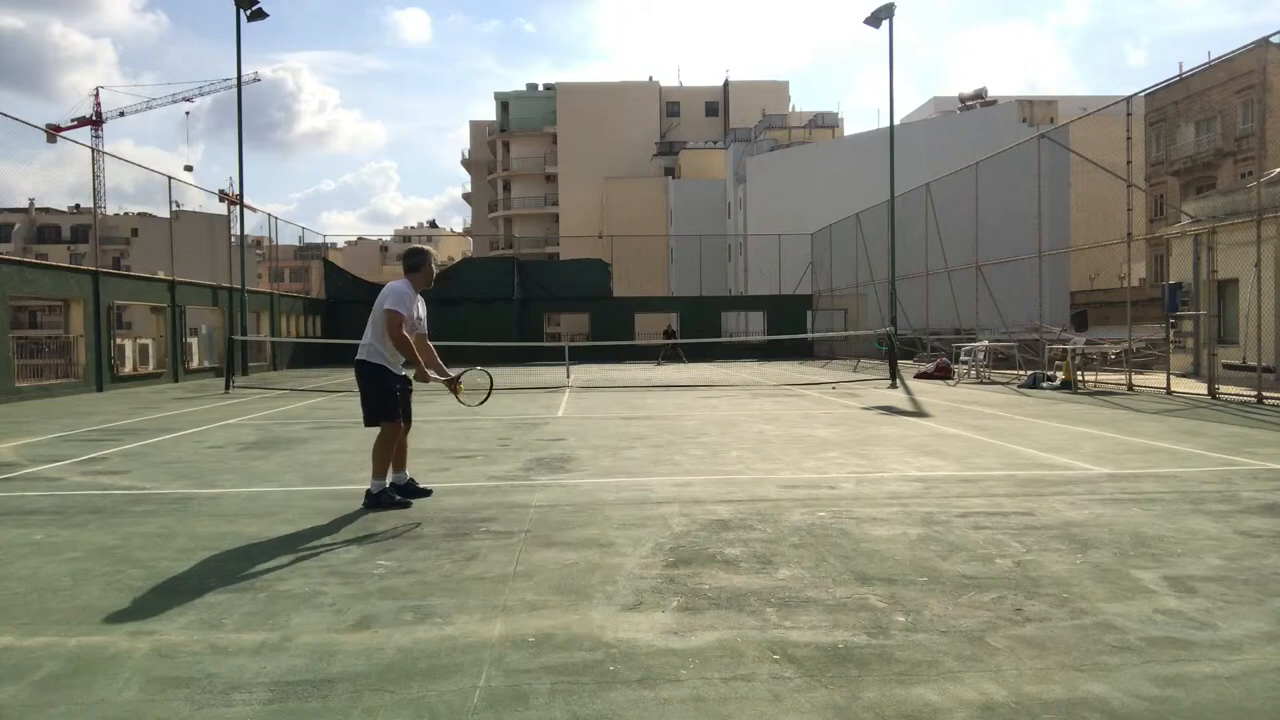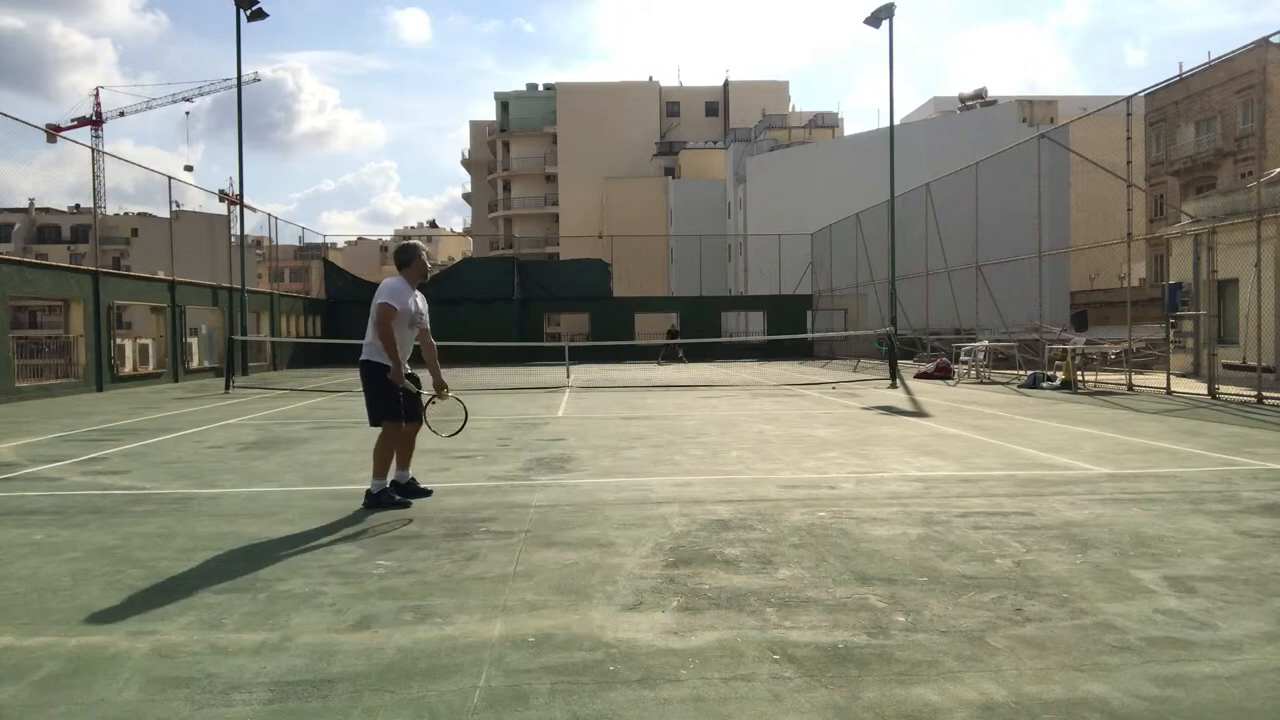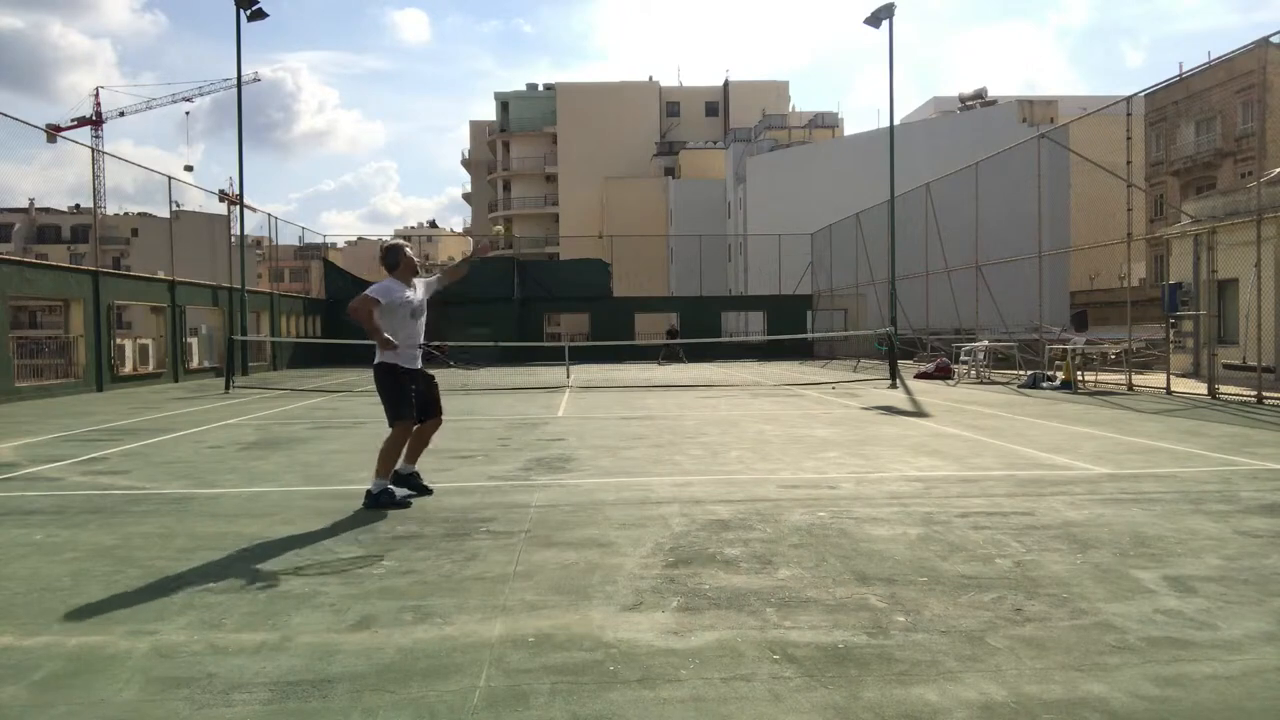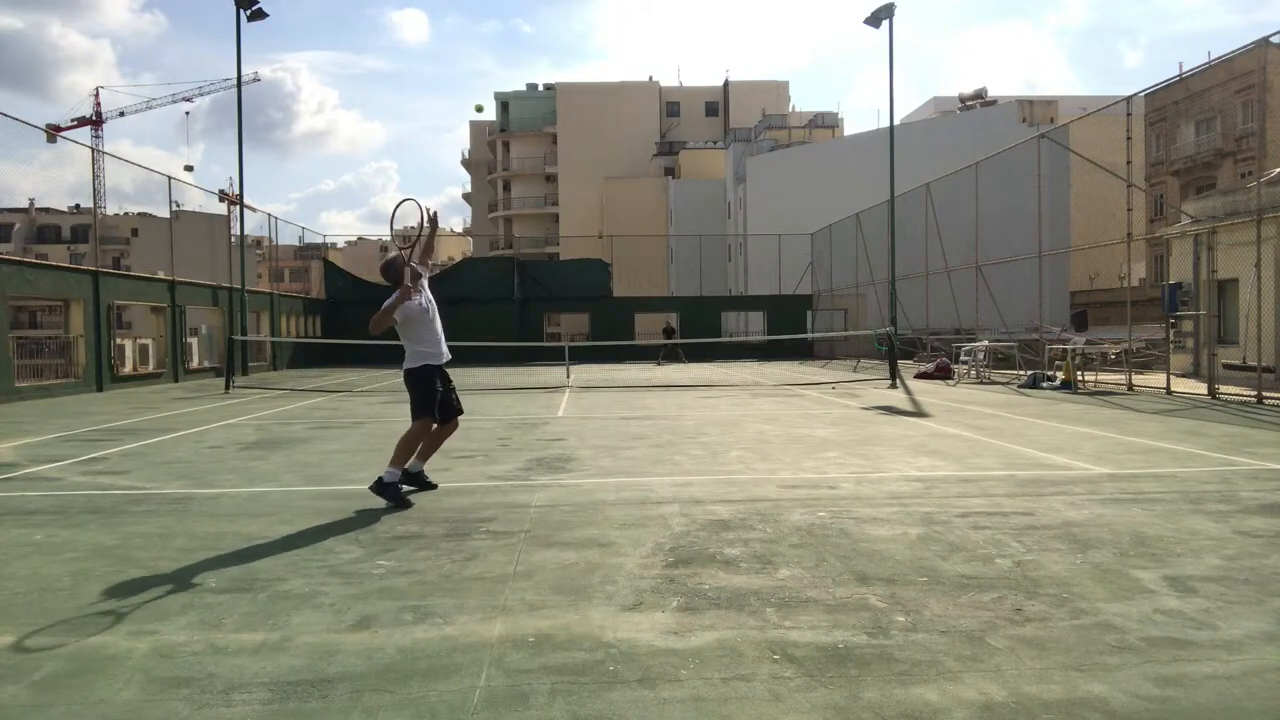
dt=0.3s
person 1, frame 1
left shoulder: (419, 301)
right shoulder: (399, 291)
left elbow: (422, 344)
right elbow: (396, 333)
left wrist: (445, 374)
right wrist: (420, 367)
left hip: (393, 369)
right hip: (374, 365)
left knee: (403, 426)
right knee: (391, 426)
left ankle: (401, 481)
right ankle: (377, 491)
person 1, frame 2
left shoulder: (419, 299)
right shoulder: (393, 287)
left elbow: (426, 340)
right elbow: (382, 324)
left wrist: (437, 377)
right wrist: (396, 366)
left hip: (399, 370)
right hip: (379, 366)
left knee: (412, 424)
right knee: (393, 426)
left ankle: (403, 480)
right ankle: (377, 491)
person 1, frame 3
left shoulder: (421, 286)
right shoulder: (386, 289)
left elbow: (449, 275)
right elbow: (356, 308)
left wrist: (475, 256)
right wrist: (380, 336)
left hip: (414, 368)
right hip: (392, 368)
left knee: (431, 421)
right knee: (403, 427)
left ankle: (405, 472)
right ankle: (377, 492)
person 1, frame 4
left shoulder: (420, 285)
right shoulder: (401, 302)
left elbow: (425, 255)
right elbow: (375, 328)
left wrist: (432, 230)
right wrist: (399, 299)
left hip: (437, 368)
right hip: (421, 370)
left knee: (449, 423)
right knee: (424, 424)
left ankle: (413, 471)
right ankle: (388, 480)
